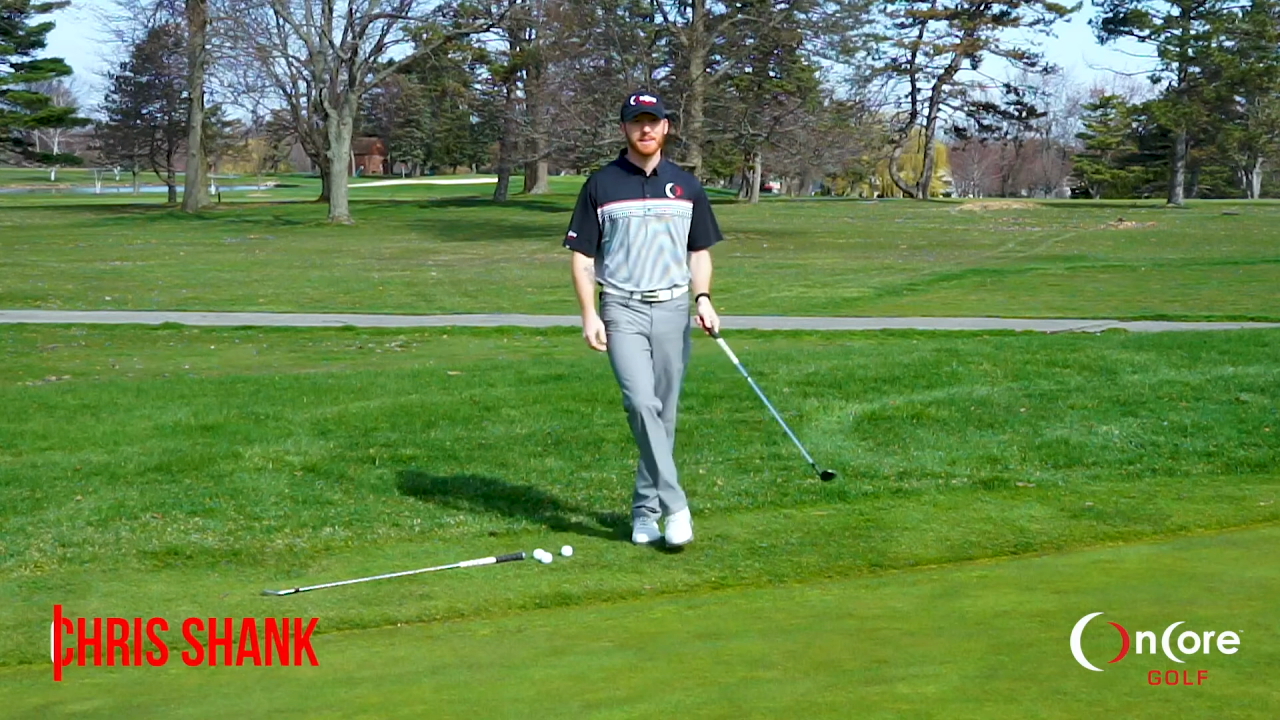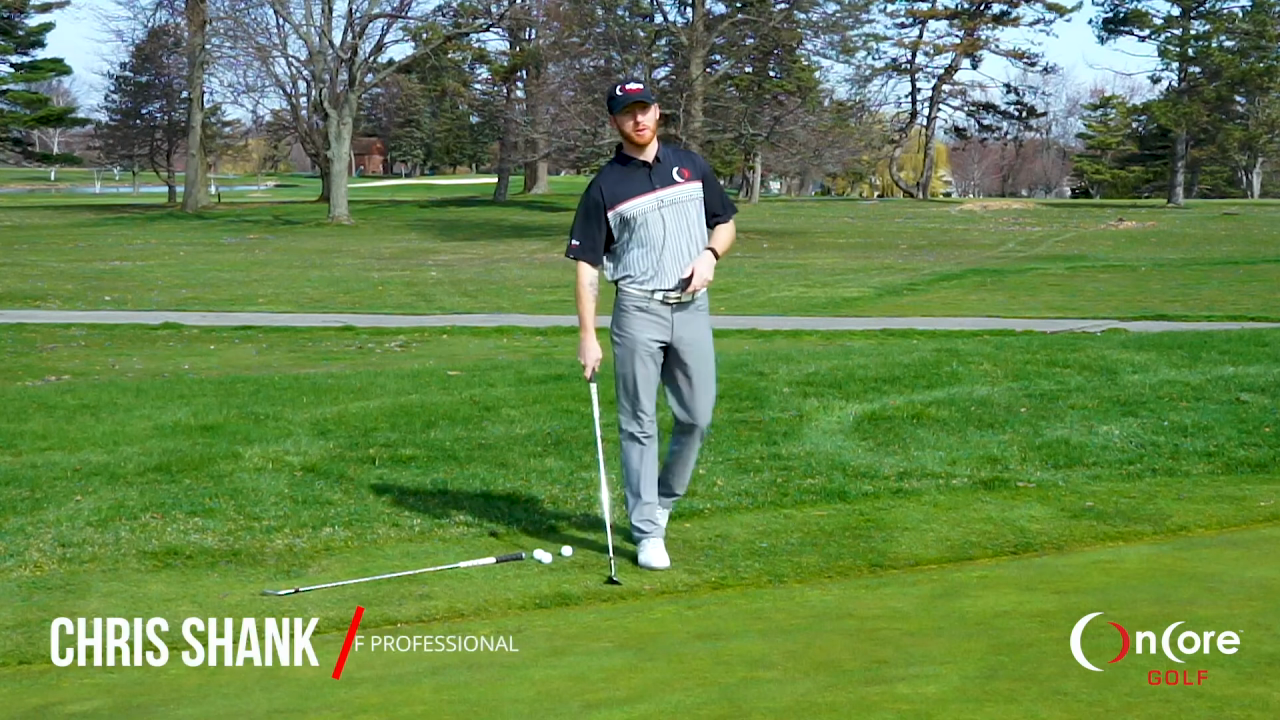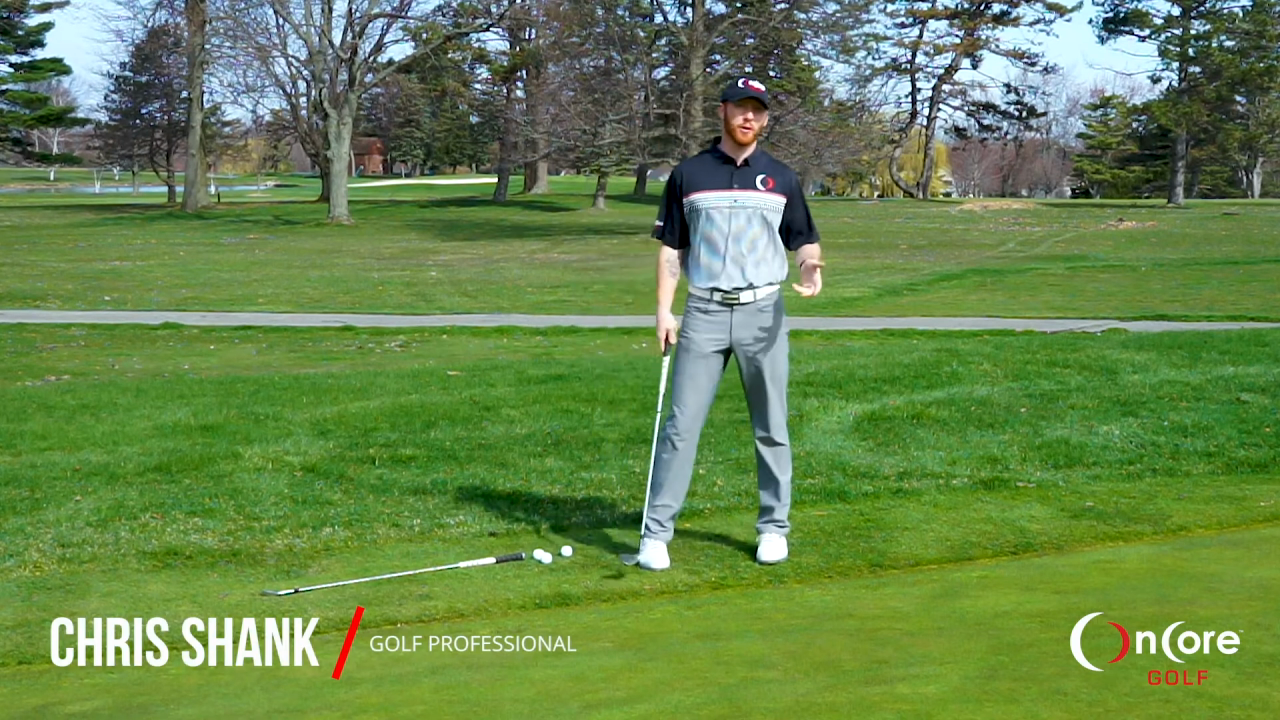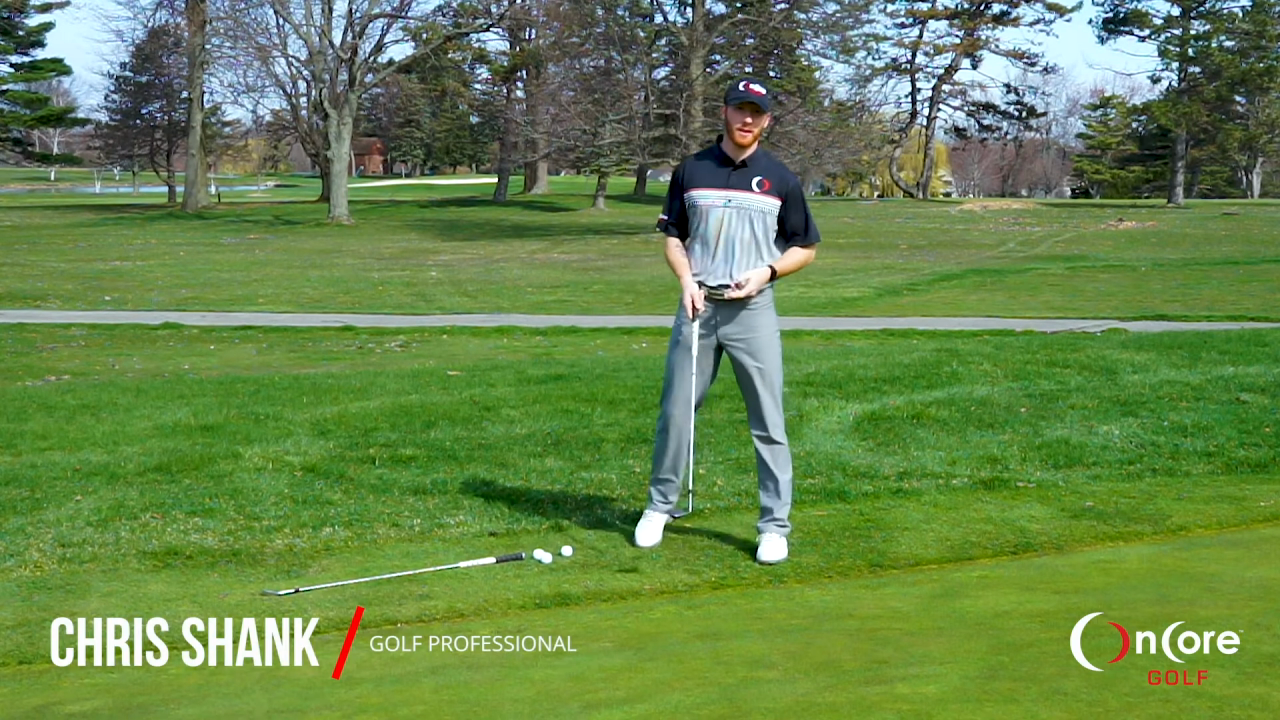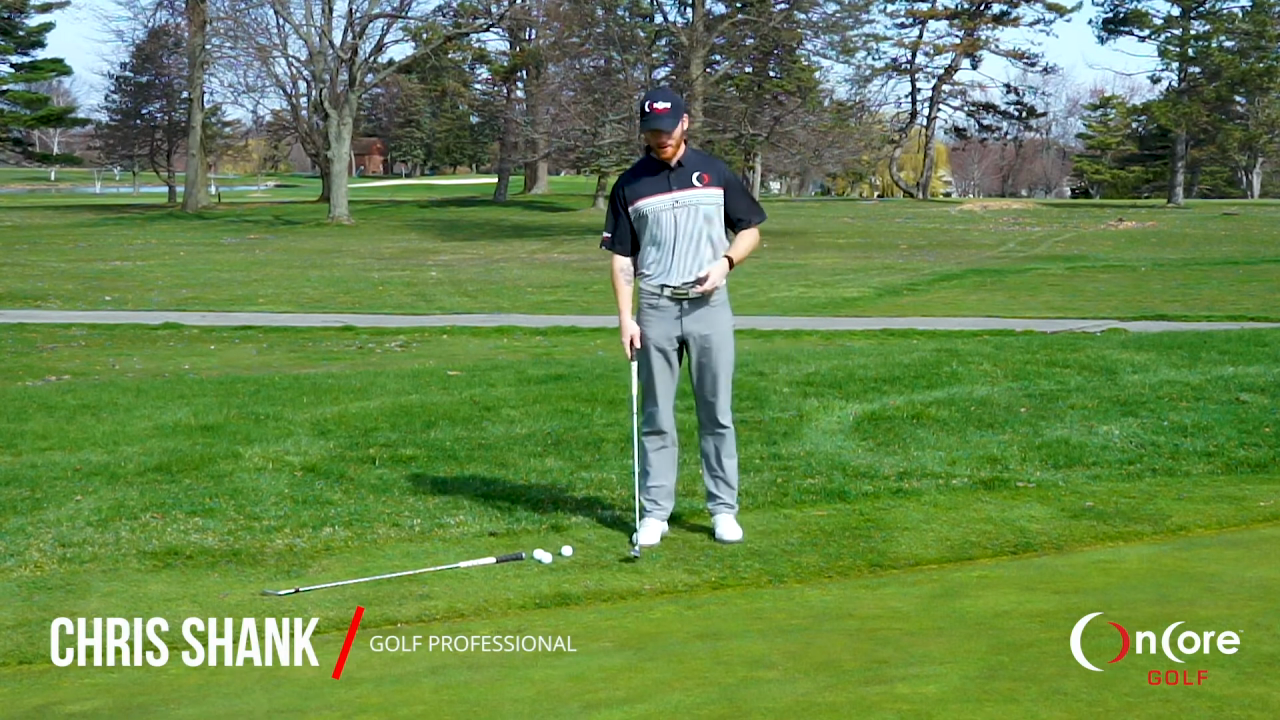
dt=1s
person 1, frame 1
left shoulder: (687, 185)
right shoulder: (600, 184)
left elbow: (700, 252)
right elbow: (581, 256)
left wrist: (703, 298)
right wrist: (588, 314)
left hip: (672, 310)
right hip: (621, 309)
left knee: (663, 417)
right knee: (640, 403)
left ankle: (645, 509)
right ankle: (675, 504)
person 1, frame 2
left shoulder: (691, 165)
right shoulder: (604, 186)
left elbow: (725, 224)
right elbow: (586, 264)
left wrist: (710, 256)
right wrist: (587, 335)
left hip: (692, 309)
right hip: (638, 312)
left knee: (696, 418)
right knee: (639, 425)
left ankle: (664, 496)
right ankle: (647, 532)
person 1, frame 3
left shoulder: (782, 177)
right shoulder: (687, 174)
left elbow: (804, 242)
right elbow: (671, 248)
left wrist: (809, 266)
right wrist: (663, 309)
left hip: (763, 313)
right hip: (704, 313)
left knee: (770, 428)
right knee: (681, 424)
left ankle: (773, 527)
right ankle: (656, 530)
person 1, frame 4
left shoulder: (781, 178)
right shoulder: (690, 170)
left elbow: (805, 247)
right elbow: (673, 237)
left wrist: (767, 272)
right wrist: (686, 281)
left hip: (753, 311)
right hip: (699, 309)
left knee: (767, 423)
right knee: (676, 412)
left ankle: (774, 526)
right ankle: (661, 504)
person 1, frame 5
left shoulder: (716, 172)
right shoulder: (629, 184)
left elbow: (750, 229)
right elbow: (622, 256)
left wrist: (725, 262)
right wrist: (625, 318)
left hip: (710, 306)
right hip: (656, 308)
left knee: (716, 413)
right knee: (657, 415)
left ankle: (723, 507)
right ankle: (655, 512)
